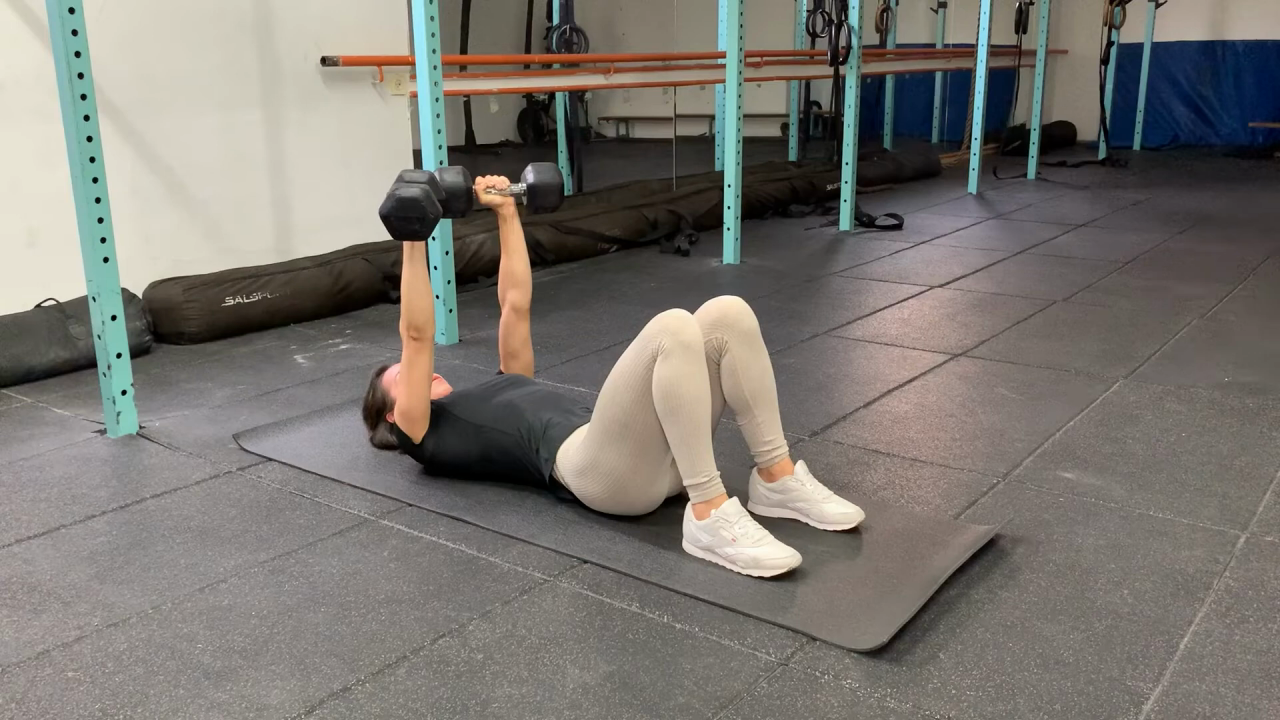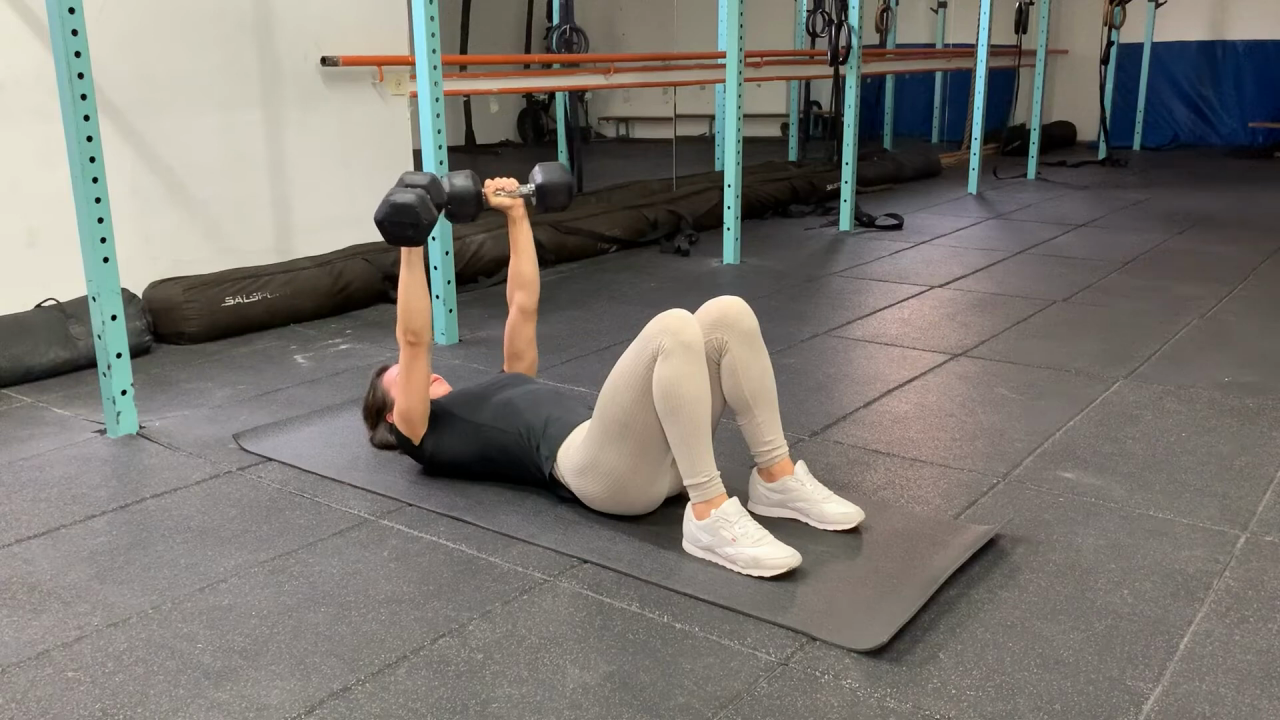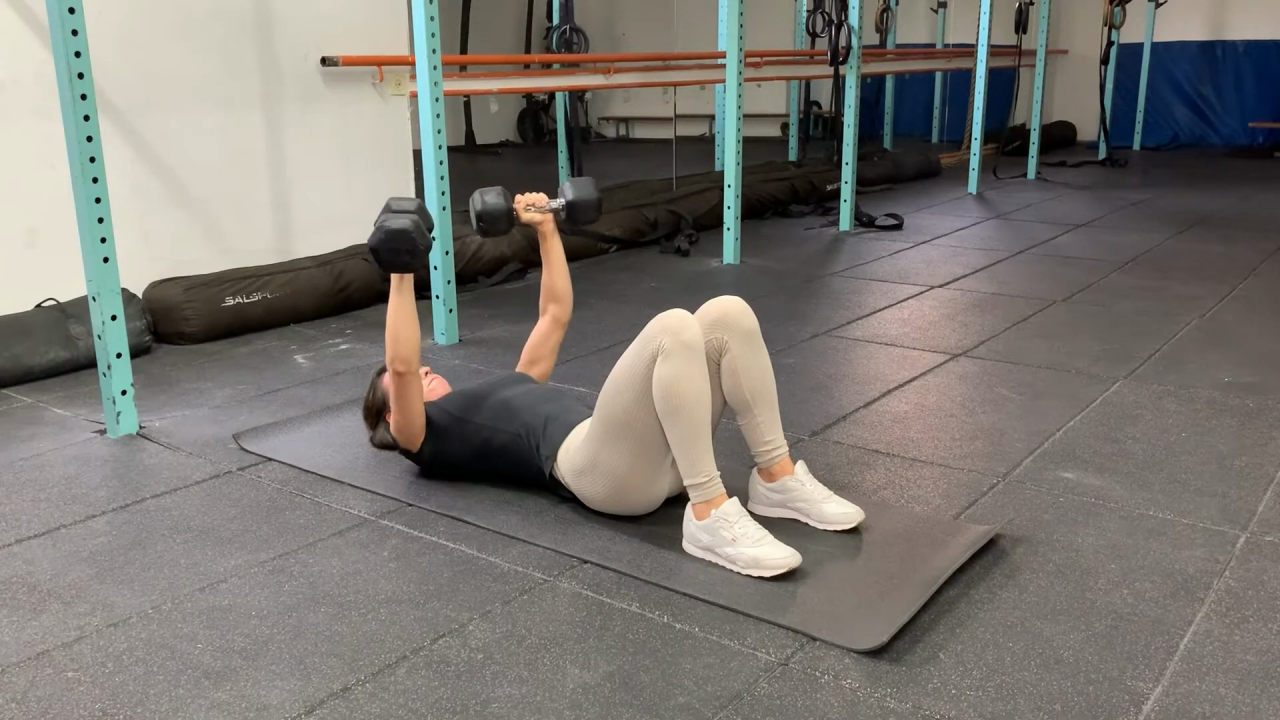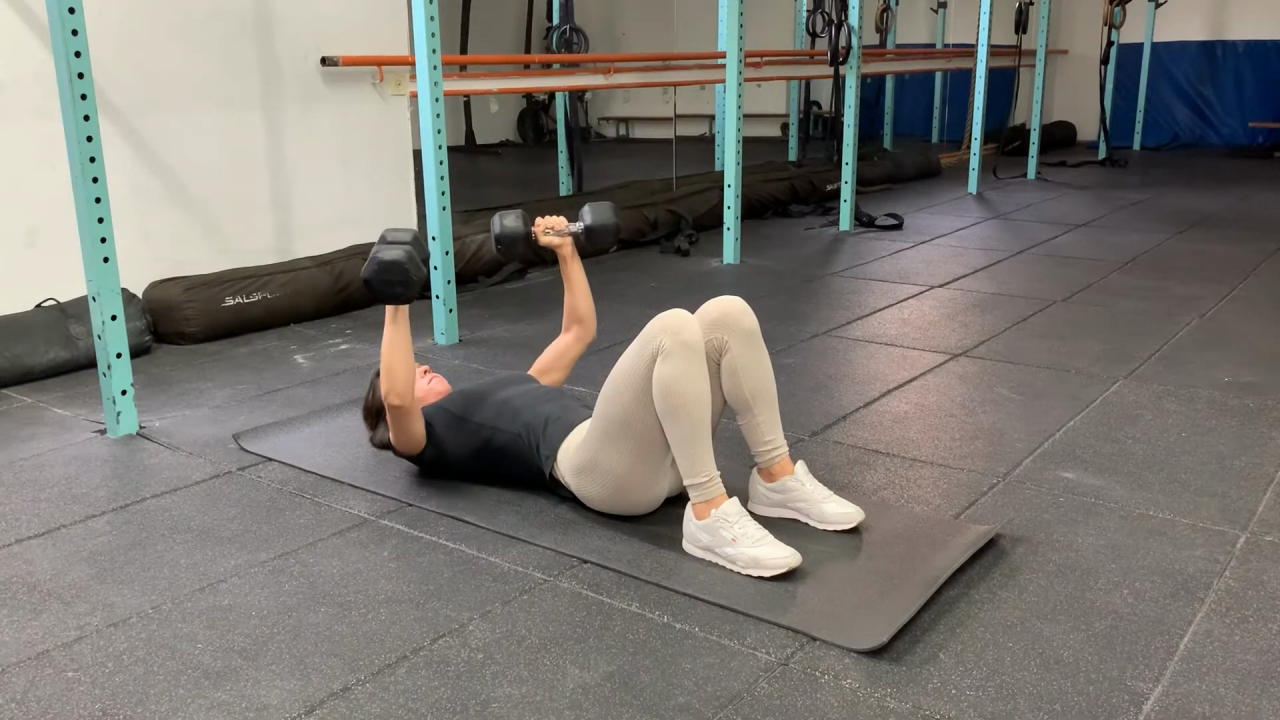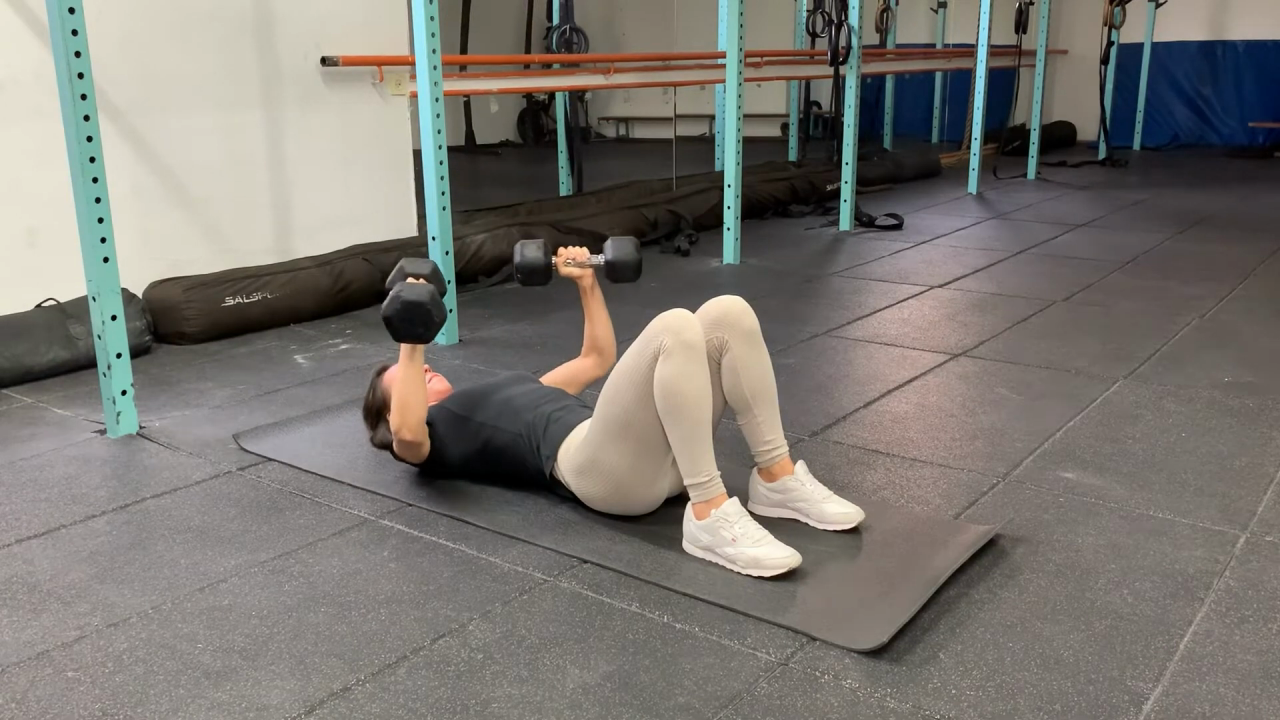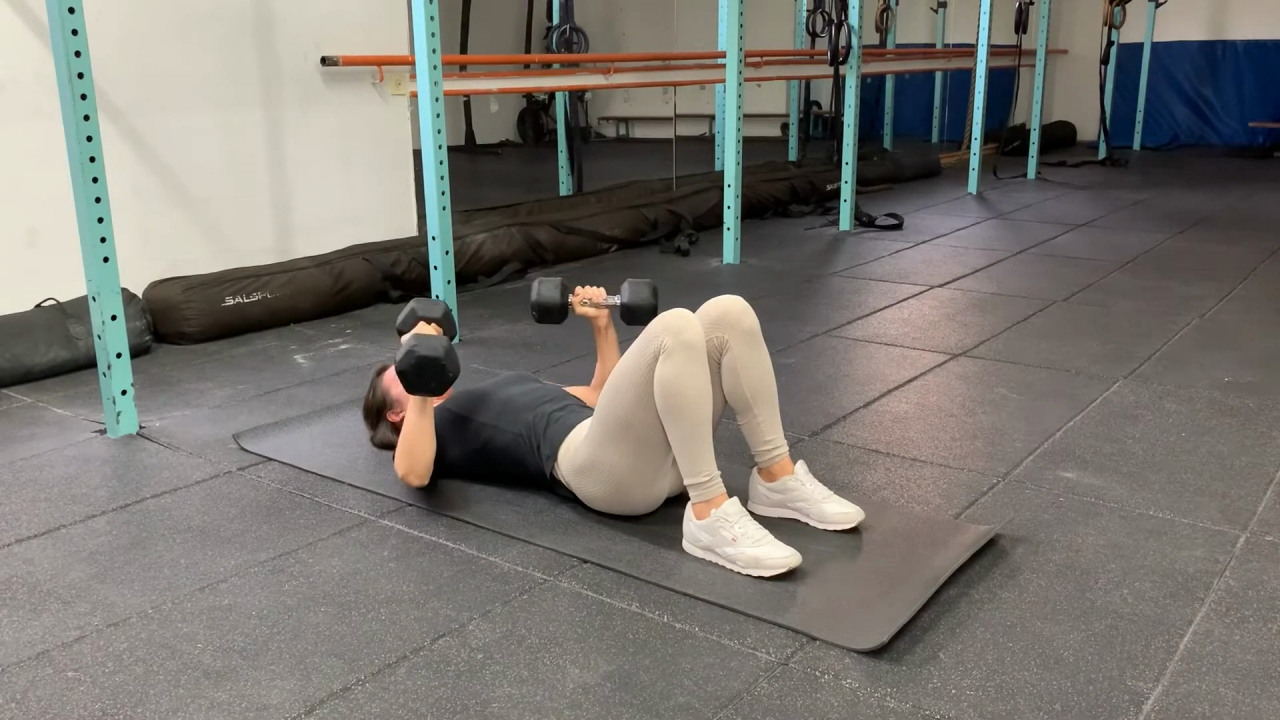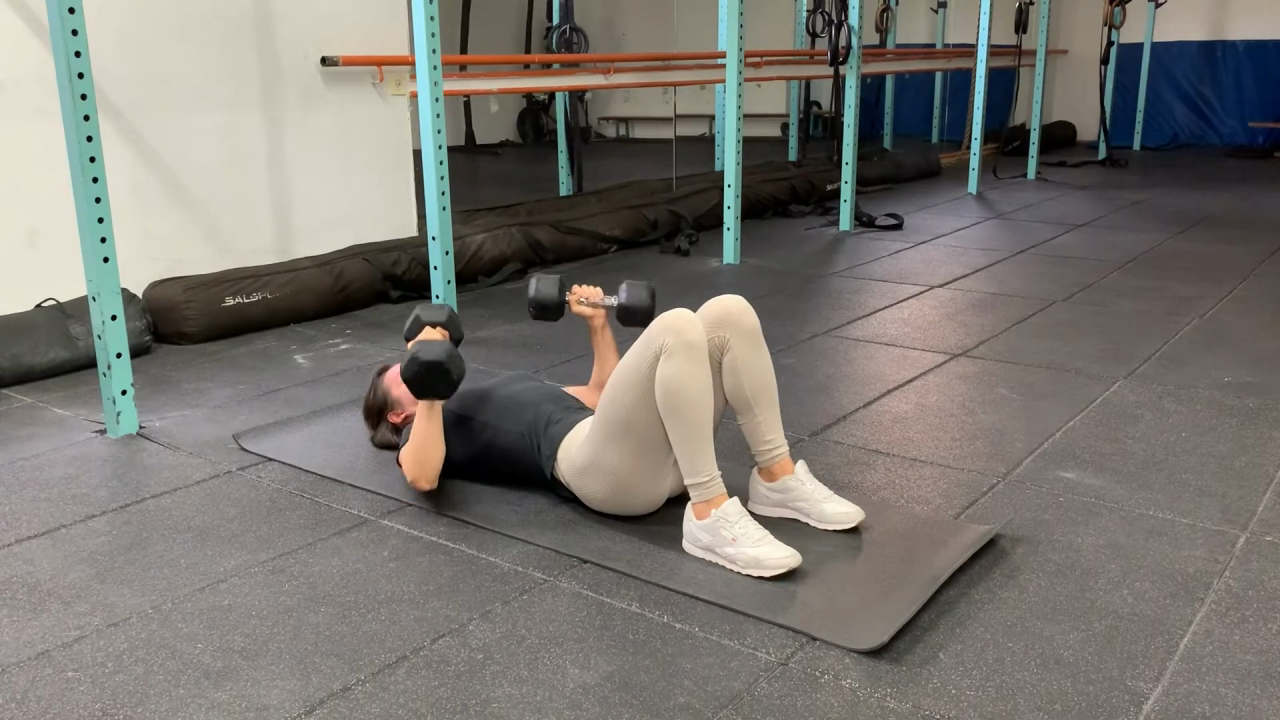
dt=0.7s
person 1, frame 1
left shoulder: (500, 390)
right shoulder: (428, 434)
left elbow: (516, 306)
right elbow: (417, 337)
left wrist: (507, 213)
right wrist: (414, 241)
left hip: (653, 453)
right hip: (597, 468)
left knee: (728, 313)
right knee: (673, 327)
left ankle: (777, 478)
right ankle: (710, 515)
person 1, frame 2
left shoulder: (499, 390)
right shoulder: (427, 434)
left elbow: (523, 305)
right elbow: (413, 341)
left wrist: (516, 215)
right wrist: (412, 247)
left hip: (654, 454)
right hip: (599, 468)
left knee: (727, 315)
right knee: (673, 329)
left ankle: (778, 479)
right ankle: (710, 516)
person 1, frame 3
left shoulder: (508, 388)
right shoulder: (425, 437)
left elbow: (555, 315)
right elbow: (401, 366)
left wrist: (546, 229)
right wrist: (402, 274)
left hip: (654, 453)
right hip: (597, 465)
left knee: (727, 312)
right knee: (674, 327)
left ankle: (777, 479)
right ankle: (710, 516)
person 1, frame 4
left shoulder: (508, 387)
right shoulder: (426, 437)
left elbow: (579, 332)
right elbow: (395, 399)
left wrist: (566, 252)
right wrist: (396, 305)
left hip: (655, 455)
right hip: (598, 467)
left knee: (727, 314)
right knee: (673, 328)
left ankle: (777, 480)
right ankle: (710, 516)
person 1, frame 5
left shoulder: (506, 386)
right shoulder: (430, 436)
left elbow: (598, 359)
right elbow: (407, 432)
left wrist: (587, 284)
right wrist: (411, 339)
left hip: (654, 452)
right hip: (595, 465)
left knee: (728, 313)
right knee: (674, 327)
left ankle: (778, 479)
right ankle: (710, 515)
person 1, frame 6
left shoulder: (499, 389)
right shoulder: (428, 427)
left elbow: (603, 393)
right elbow: (414, 474)
left wrist: (601, 325)
left hip: (653, 454)
right hip: (597, 467)
left knee: (728, 314)
right knee: (674, 328)
left ankle: (778, 481)
right ankle: (710, 516)
person 1, frame 7
left shoulder: (492, 395)
right shoulder: (423, 429)
left elbow: (603, 392)
right elbow: (423, 478)
left wrist: (598, 325)
left hip: (652, 451)
right hip: (596, 465)
left knee: (729, 313)
right knee: (676, 327)
left ankle: (779, 480)
right ankle: (711, 517)
